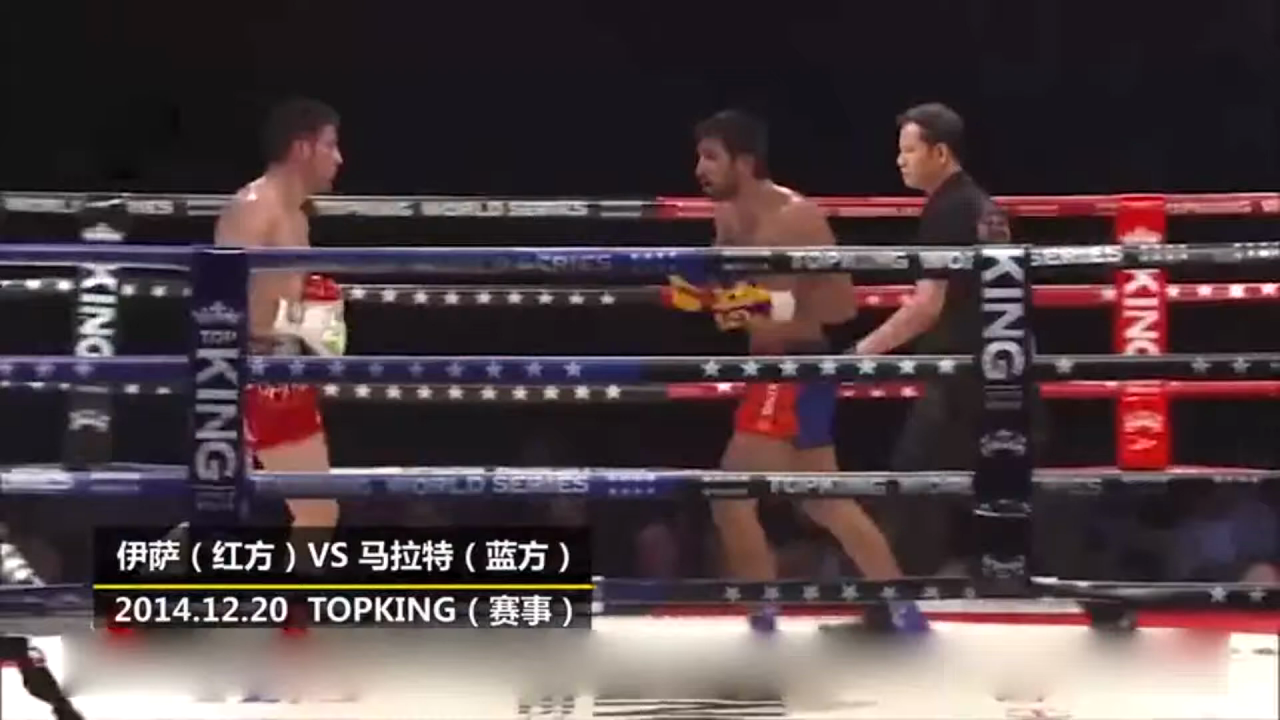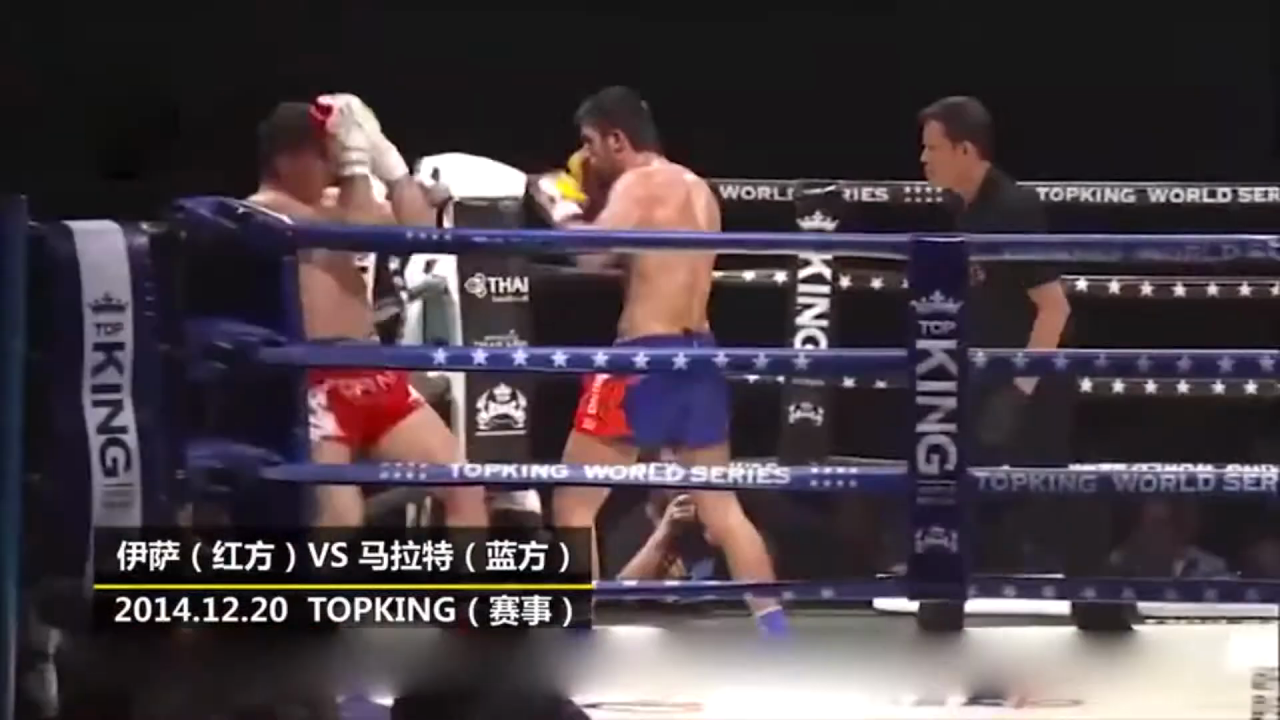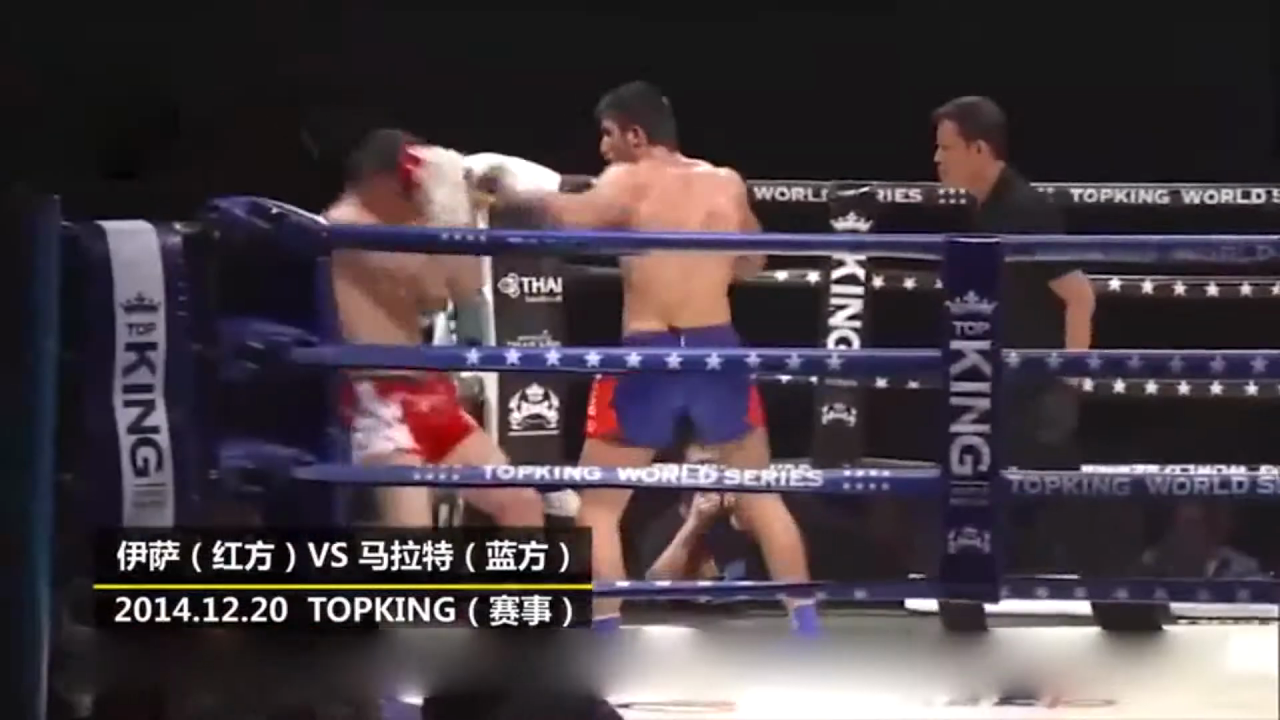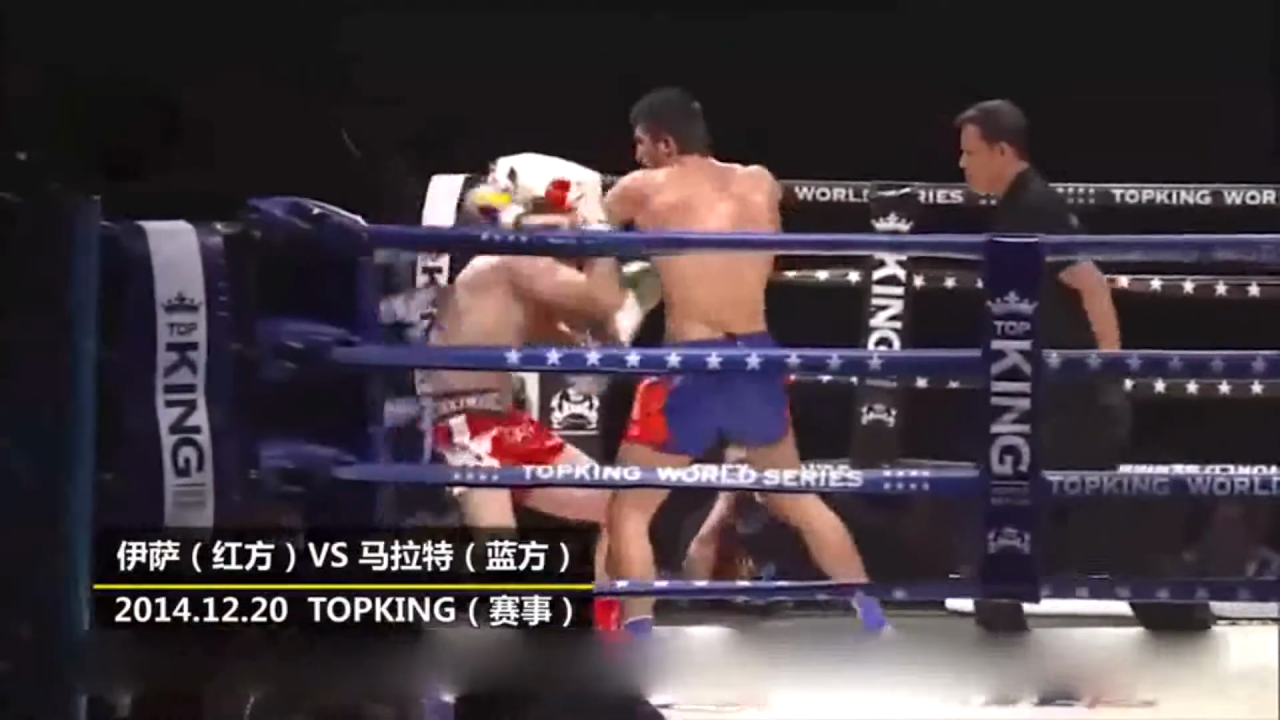
dt=0.2s
person 1, frame 1
left shoulder: (796, 216)
right shoulder: (730, 215)
left elbow: (840, 303)
right elbow: (734, 291)
left wrist: (775, 305)
right wrist: (714, 295)
left knee: (731, 502)
right knee: (832, 507)
left ankle: (765, 630)
right ankle: (905, 612)
person 1, frame 2
left shoulder: (638, 184)
right shoulder: (697, 190)
left elbow: (593, 252)
left wrist: (559, 202)
right hip: (699, 355)
left knee: (573, 507)
right knee: (721, 507)
right ankle: (775, 627)
person 1, frame 3
left shoulder: (632, 180)
right shoulder: (728, 185)
left elbow: (569, 217)
right elbow: (751, 263)
left wrist: (503, 189)
right hip: (717, 355)
left knee: (598, 511)
right knee: (758, 499)
left ankle: (603, 639)
right ankle: (807, 626)
person 1, frame 4
left shoulder: (643, 189)
right shoulder: (761, 183)
left hip: (693, 368)
left knee: (628, 511)
right knee: (798, 502)
left ankle: (637, 642)
right ankle: (872, 621)
person 2, frame 1
left shoulder: (948, 211)
right shoulder: (981, 208)
left elbow: (929, 305)
left wrist: (865, 351)
left hip: (961, 373)
left knee: (914, 474)
person 2, frame 2
left shoulder: (1015, 209)
right shoulder: (973, 209)
left elbow: (1054, 306)
left wrist: (1021, 386)
left hip: (1026, 385)
right hip: (994, 378)
person 2, frame 3
left shoulder: (1029, 213)
right shoulder: (987, 215)
left elbow: (1078, 295)
left wrist: (1068, 386)
left hip: (1037, 388)
right hip: (1004, 386)
person 2, frame 4
left shoulder: (1037, 208)
right shoulder: (1020, 207)
left elbow: (1092, 286)
left wrist: (1110, 372)
left hip: (1063, 375)
right hip: (1054, 373)
left ankle: (1006, 601)
person 3, frame 1
left shoulder: (294, 214)
right shoulder: (253, 207)
left wrist: (320, 307)
right wrist: (299, 324)
left hip: (284, 380)
left knee: (319, 511)
person 3, frame 2
left shoulder: (330, 202)
right shoulder: (266, 210)
left elbow: (419, 228)
left wrist: (383, 157)
right wrist: (358, 160)
left hip: (376, 376)
right hip: (320, 383)
left knee: (465, 490)
right knee: (342, 519)
person 3, frame 3
left shoulder: (396, 224)
right shoulder: (345, 228)
left elbow: (466, 287)
right elbow: (428, 287)
left wrist: (460, 209)
right wrist: (440, 209)
left hip: (427, 394)
right hip: (377, 398)
left knee: (523, 505)
person 3, frame 4
right shoulder: (520, 262)
right elbow: (601, 304)
right wrist: (593, 223)
left hip: (508, 424)
right hip: (462, 427)
left knee: (610, 504)
left ankle: (598, 622)
